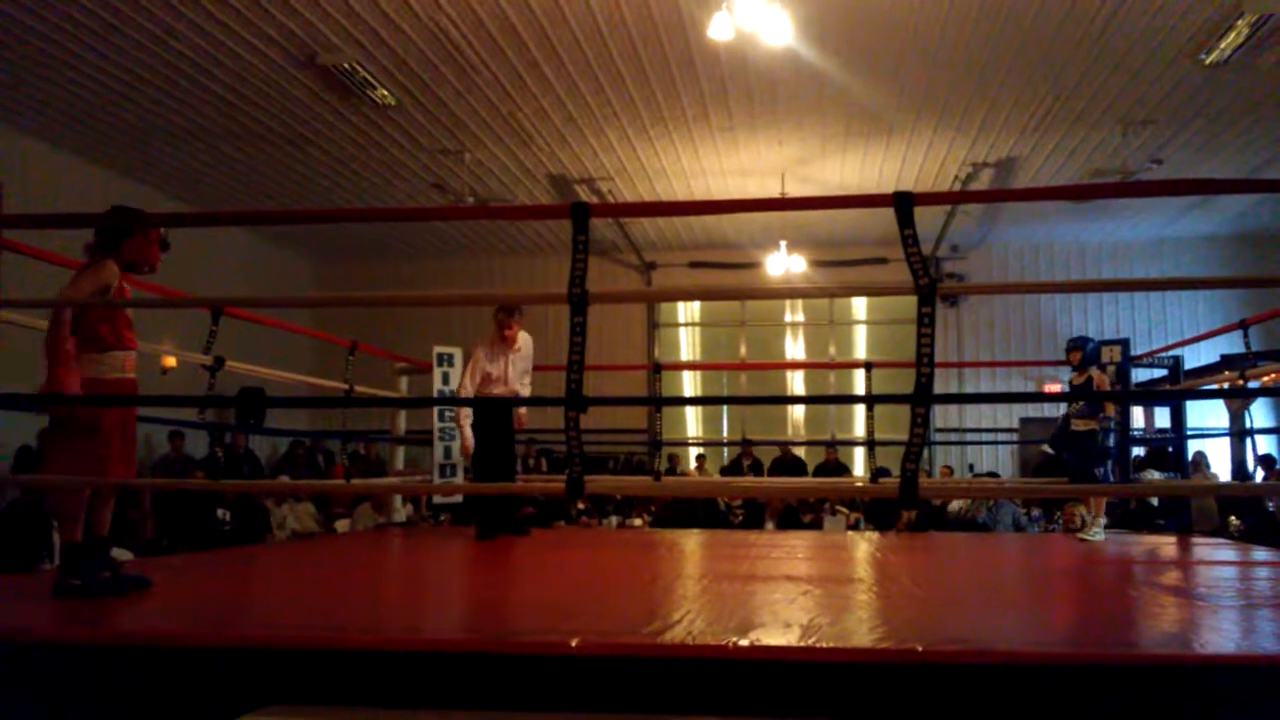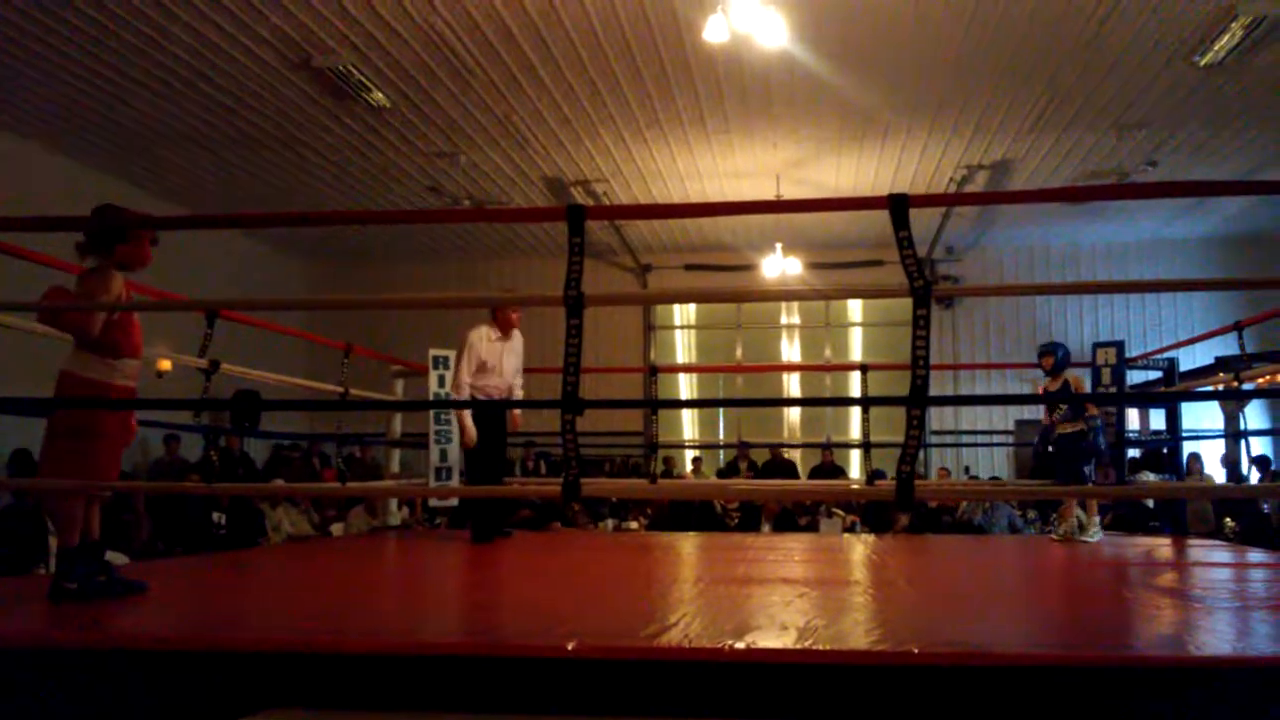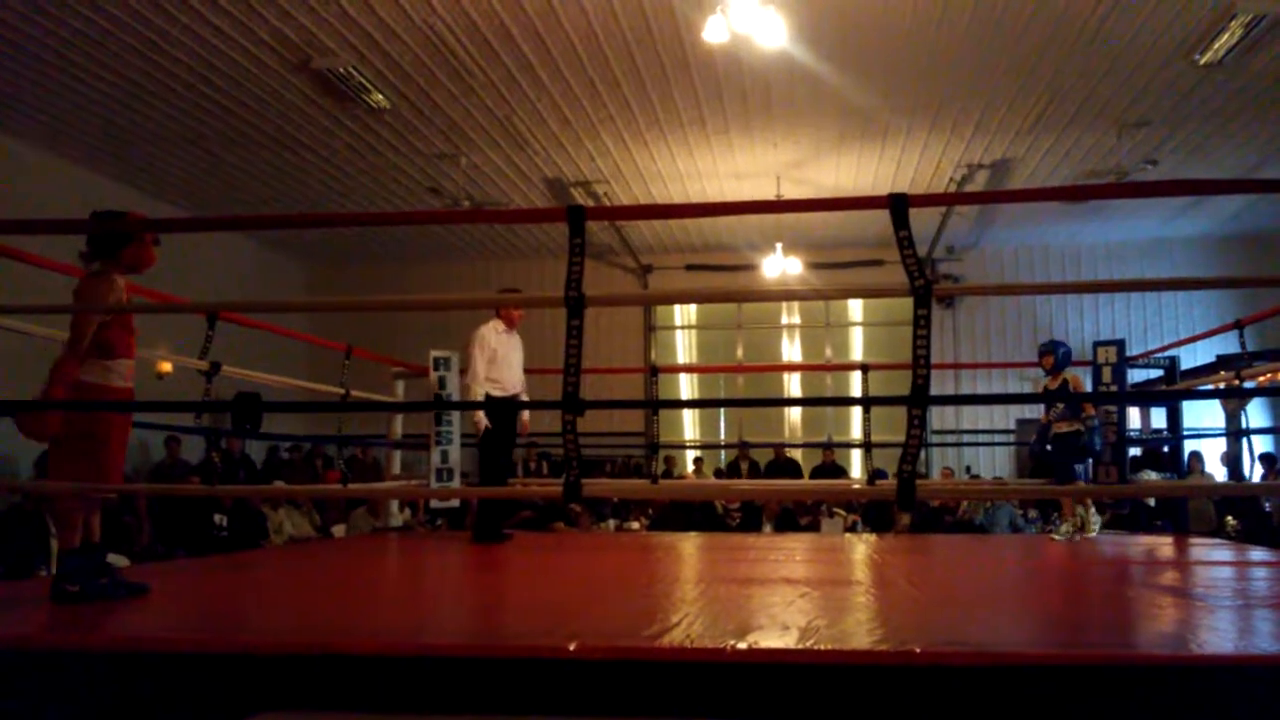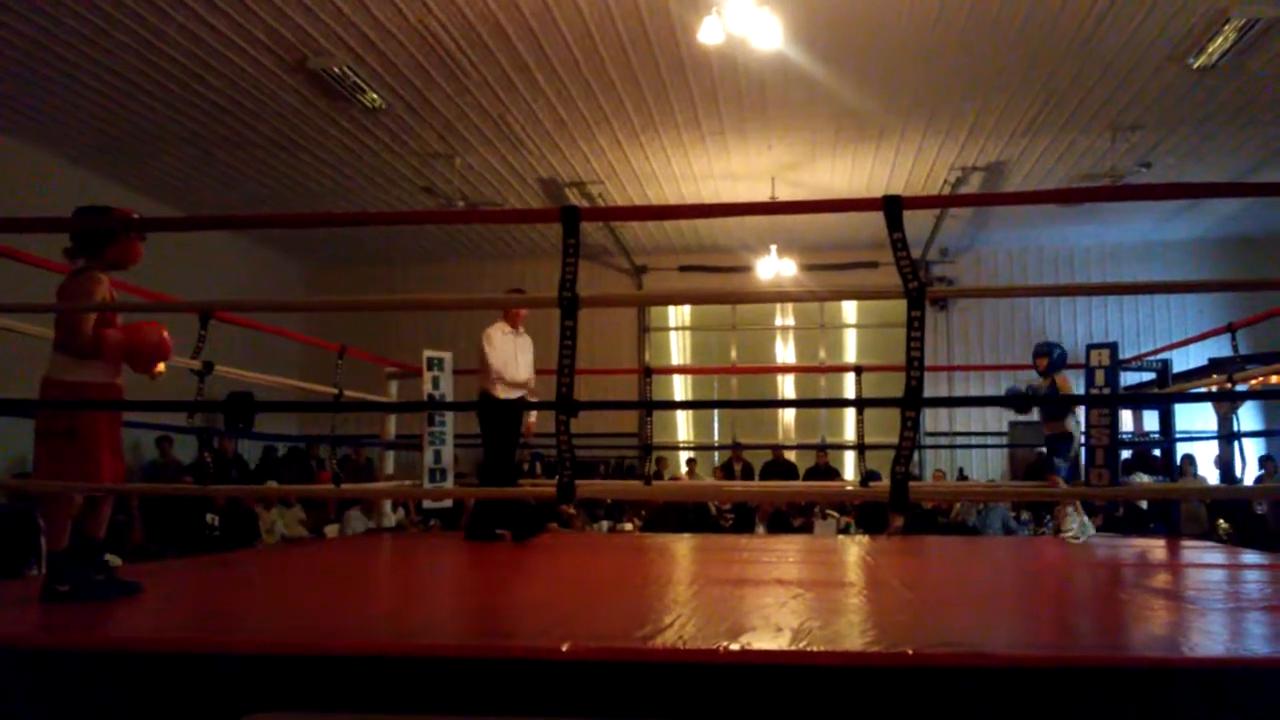
dt=0.7s
person 1, frame 1
left shoulder: (118, 278)
right shoulder: (104, 270)
left elbow: (104, 330)
right elbow: (64, 304)
right wrist: (63, 364)
left hip: (114, 389)
right hip: (90, 388)
left knee: (108, 476)
right knee: (81, 475)
left ankle: (97, 563)
right ankle: (73, 569)
person 1, frame 2
left shoulder: (108, 278)
right shoulder: (109, 277)
left elbow: (88, 327)
right elbow: (89, 329)
right wrist: (60, 314)
left hip: (105, 392)
right hip: (92, 390)
left knee: (91, 480)
right knee: (77, 479)
left ankle: (91, 567)
right ankle: (68, 572)
person 1, frame 3
left shoulder: (104, 282)
right shoulder: (110, 282)
left elbow: (98, 343)
right elbow: (81, 339)
right wrist: (60, 390)
left hip: (103, 394)
right hip: (93, 394)
left knee: (90, 483)
right knee: (81, 483)
left ankle: (94, 570)
right ankle: (68, 576)
person 1, frame 4
left shoulder: (94, 281)
right shoulder: (92, 280)
left elbow: (91, 338)
right elbow: (79, 340)
left wrist: (126, 345)
right wrist: (124, 343)
left hip: (92, 394)
right hip: (77, 393)
left knee: (104, 482)
right knee: (70, 483)
left ankle: (90, 568)
right ankle: (59, 576)
person 2, frame 1
left shoulder: (527, 343)
right shoulder: (483, 352)
right elbow: (465, 392)
left wrist: (522, 408)
right wrist: (466, 434)
left hip: (504, 408)
right hip: (481, 409)
left knee: (508, 463)
right knee: (484, 466)
left ankle: (506, 518)
right ankle: (486, 523)
person 2, frame 2
left shoulder: (517, 338)
right shoulder: (477, 337)
right elbow: (462, 382)
left wrist: (515, 408)
right wrist: (466, 424)
left hip: (498, 407)
right hip: (476, 407)
left knee: (498, 466)
right knee: (478, 468)
left ankle: (495, 523)
right ankle: (480, 527)
person 2, frame 3
left shoulder: (516, 338)
right shoulder: (484, 334)
right elbow: (475, 377)
left wrist: (524, 413)
right wrist: (479, 414)
left hip: (510, 405)
right hip: (492, 405)
left knee: (503, 466)
right knee: (492, 467)
left ankle: (494, 525)
right ankle: (485, 528)
person 2, frame 4
left shoulder: (526, 340)
right shoulder: (492, 335)
left elbow: (530, 377)
right elbow: (497, 369)
left wrist: (531, 414)
right wrist: (522, 383)
left hip: (516, 406)
right hip: (496, 405)
left knee: (496, 466)
right knee: (503, 466)
left ankle: (480, 525)
right ankle: (521, 522)
person 3, frame 1
left shoulder: (1099, 378)
right shoulder: (1073, 380)
left elbow: (1109, 408)
left wrist: (1106, 433)
right wrist: (1061, 433)
left hip: (1093, 433)
right hip: (1074, 434)
left knee: (1097, 478)
right knee: (1078, 477)
left ankle: (1098, 525)
right ankle: (1094, 516)
person 3, frame 2
left shoulder: (1074, 380)
right shoulder: (1046, 388)
left elbow: (1091, 408)
left wrist: (1094, 434)
right wrist: (1042, 441)
left hip: (1078, 435)
right hip: (1060, 438)
left knee: (1083, 478)
right knee: (1065, 481)
left ankle: (1093, 525)
right ankle: (1069, 525)
person 3, frame 3
left shoulder: (1073, 380)
right shoulder: (1046, 387)
left elbow: (1089, 408)
left wrist: (1091, 433)
right wrist: (1039, 440)
left hip: (1076, 434)
right hip: (1057, 437)
left knee: (1076, 478)
right knee: (1063, 481)
left ankle: (1089, 515)
right ankle: (1069, 524)
person 3, frame 4
left shoulder: (1061, 380)
right shoulder: (1041, 384)
left elbow: (1071, 403)
right elbow: (1026, 405)
left wrist: (1041, 394)
right wrist: (1019, 399)
left hip: (1066, 434)
right hip: (1053, 436)
left knee: (1056, 474)
right knee: (1064, 481)
left ankle: (1070, 514)
right ankle: (1081, 523)
